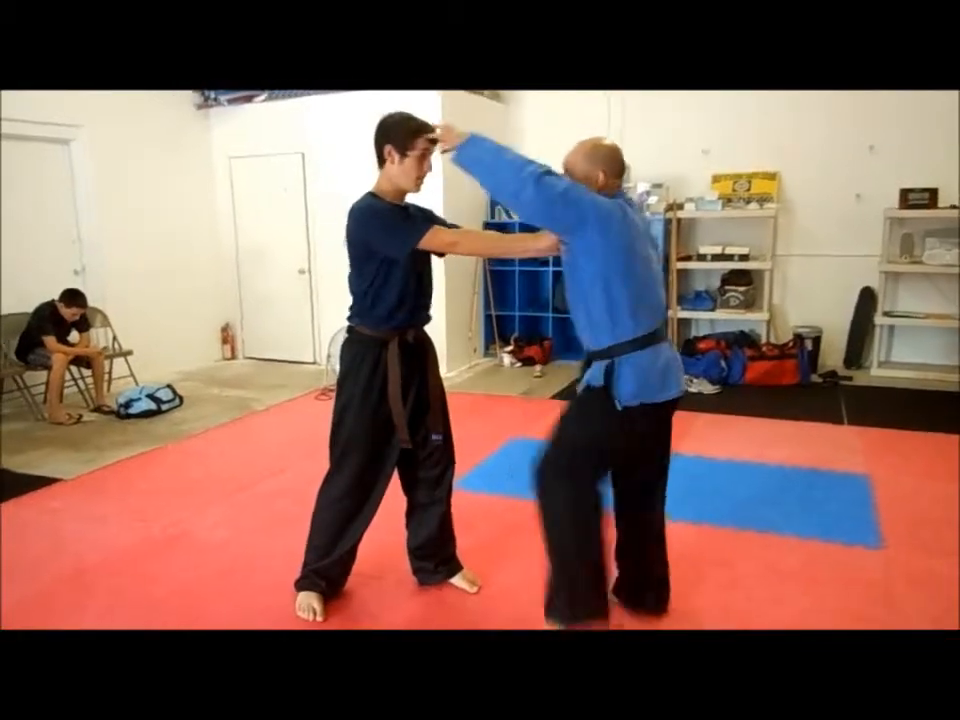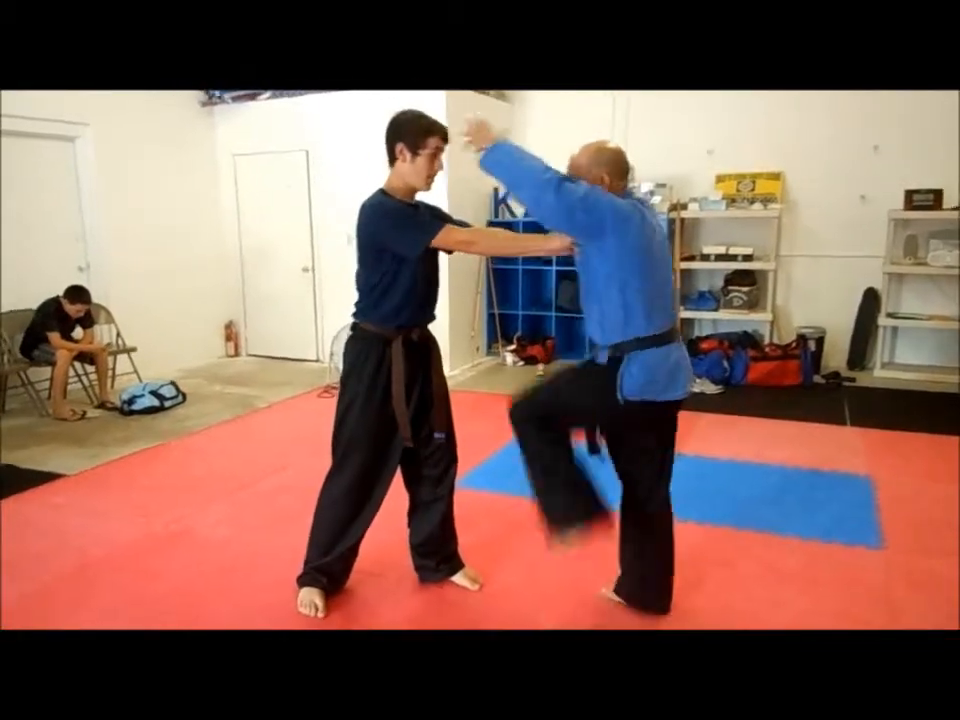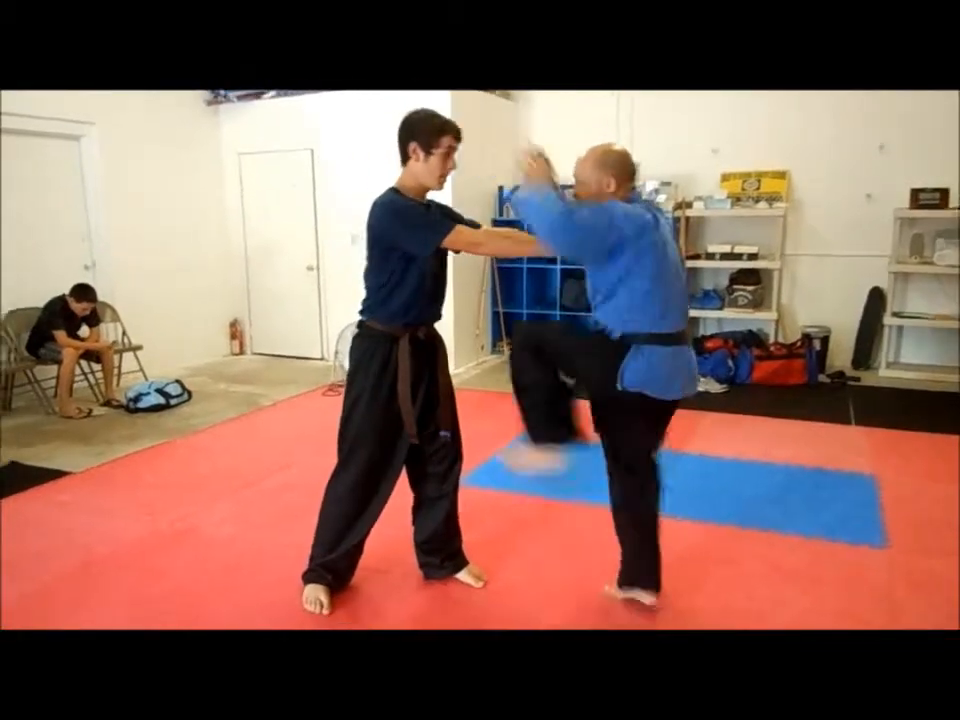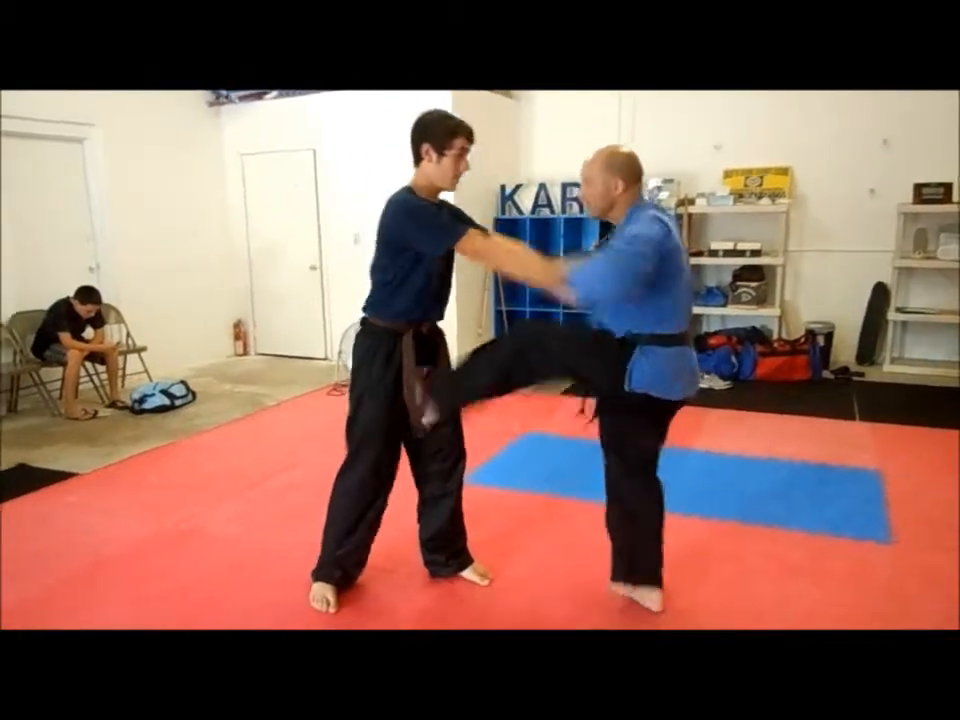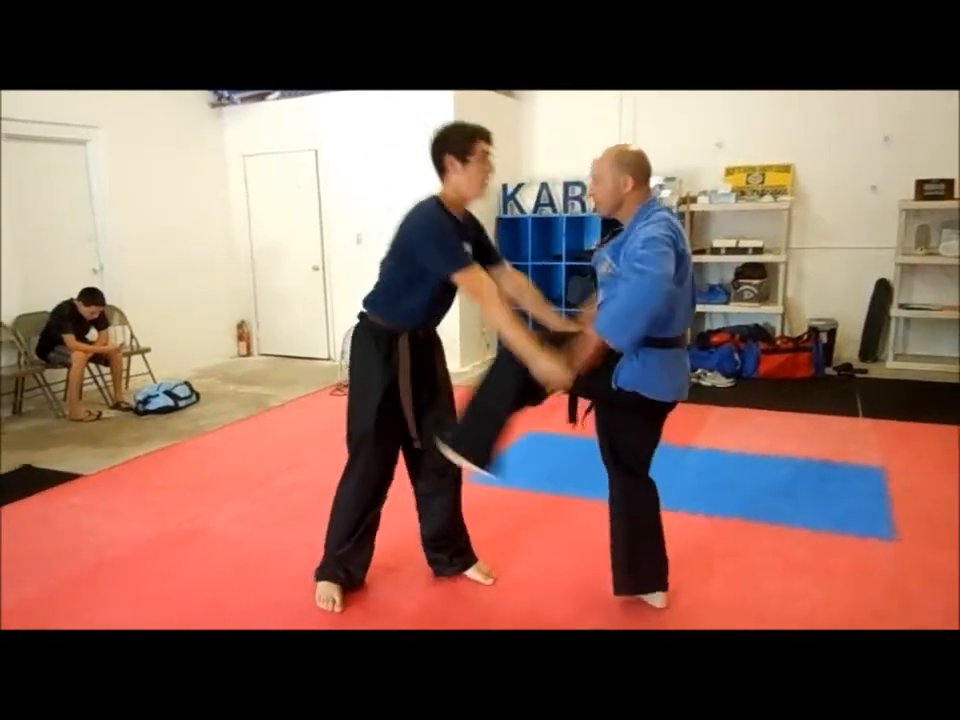
dt=0.1s
person 1, frame 1
left shoulder: (415, 215)
right shoulder: (369, 215)
left elbow: (464, 240)
right elbow: (455, 243)
left wrist: (536, 243)
right wrist: (537, 243)
left hip: (414, 350)
right hip: (372, 356)
left knee: (432, 462)
right knee: (355, 471)
left ankle: (435, 561)
right ankle: (317, 579)
person 1, frame 2
left shoulder: (424, 214)
right shoulder: (380, 212)
left elbow: (475, 238)
right elbow: (468, 241)
left wrist: (547, 243)
right wrist: (551, 244)
left hip: (418, 349)
right hip: (377, 353)
left knee: (434, 459)
right knee: (358, 468)
left ankle: (437, 560)
right ankle: (319, 575)
person 1, frame 3
left shoulder: (433, 212)
right shoulder: (393, 210)
left elbow: (486, 237)
right elbow: (479, 241)
left wrist: (548, 246)
left hip: (423, 346)
right hip: (382, 351)
left knee: (440, 456)
right knee: (364, 465)
left ankle: (441, 557)
right ankle: (323, 572)
person 1, frame 4
left shoulder: (443, 212)
right shoulder: (406, 210)
left elbow: (502, 245)
right elbow: (486, 253)
left wrist: (559, 270)
right wrist: (560, 280)
left hip: (426, 343)
right hip: (385, 346)
left knee: (443, 454)
right knee: (370, 461)
left ankle: (447, 555)
right ankle: (332, 570)
person 1, frame 5
left shoulder: (465, 223)
right shoulder: (427, 222)
left elbow: (509, 278)
right elbow: (483, 295)
left wrist: (562, 326)
right wrist: (537, 355)
left hip: (422, 345)
right hip: (381, 347)
left knee: (440, 454)
right knee: (371, 462)
left ankle: (450, 554)
right ankle: (336, 570)
person 2, frame 1
left shoulder: (599, 213)
right shoulder: (627, 215)
left elbow: (533, 186)
left wrist: (465, 144)
left hip: (623, 375)
right hip: (652, 370)
left knee: (559, 478)
right knee: (639, 488)
left ankle: (578, 607)
right ankle: (644, 591)
person 2, frame 2
left shoulder: (614, 215)
right shoulder: (636, 216)
left elbow: (551, 192)
left wrist: (492, 146)
left hip: (630, 371)
right hip: (663, 369)
left knee: (531, 413)
right knee: (645, 481)
left ankle: (577, 509)
right ankle: (646, 588)
person 2, frame 3
left shoulder: (623, 220)
right shoulder: (643, 220)
left elbow: (560, 222)
left wrist: (536, 185)
left hip: (633, 362)
right hip: (657, 365)
left knee: (532, 341)
right knee: (632, 472)
left ankle: (550, 437)
right ankle: (640, 579)
person 2, frame 4
left shoulder: (647, 229)
right shoulder: (640, 224)
left elbow: (613, 277)
right elbow: (612, 274)
left wrist: (573, 283)
right wrist: (579, 275)
left hip: (635, 365)
right hip: (664, 368)
left knee: (527, 344)
right knee: (632, 472)
left ankle: (443, 396)
right ankle: (642, 576)
person 2, frame 5
left shoulder: (655, 231)
right shoulder: (644, 227)
left elbow: (650, 286)
left wrist: (601, 334)
right wrist: (603, 310)
left hip: (634, 366)
right hip: (657, 374)
left knee: (521, 358)
right knee: (628, 474)
left ankle: (469, 442)
right ankle: (645, 581)
